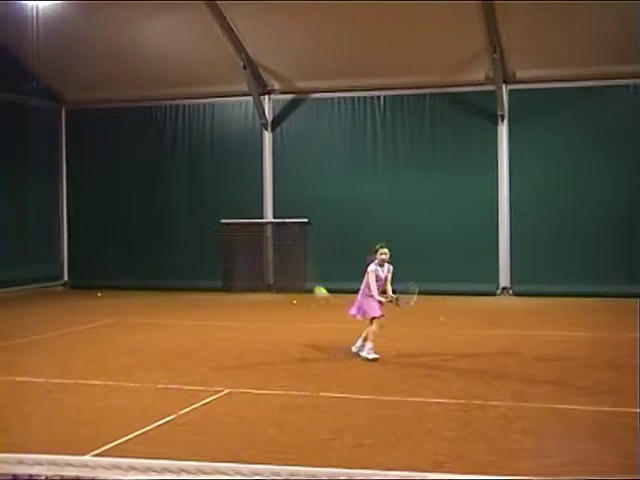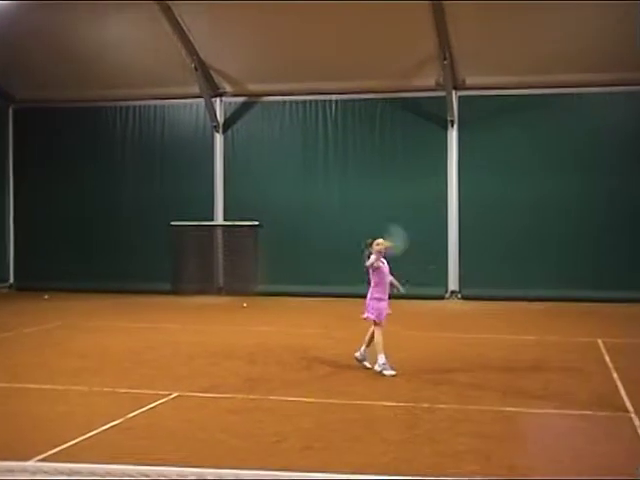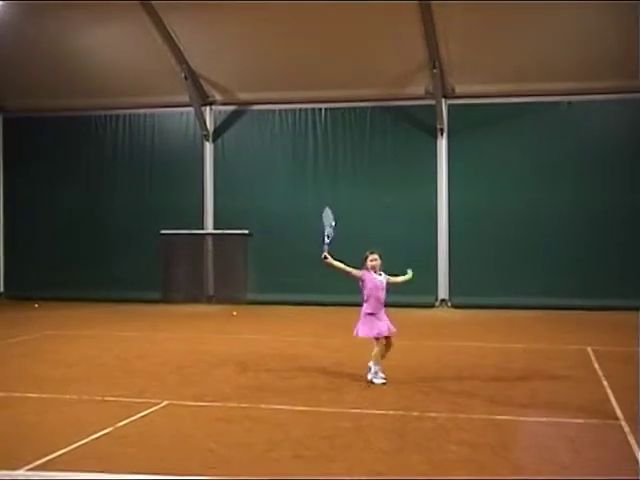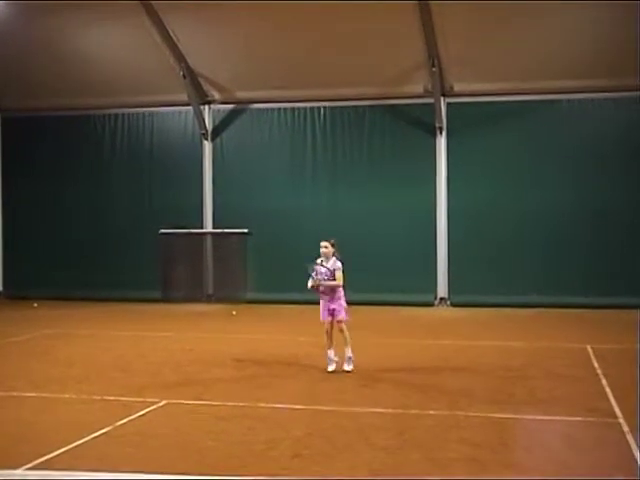
dt=0.7s
person 1, frame 1
left shoulder: (389, 268)
right shoulder: (372, 268)
left elbow: (387, 284)
right elbow: (372, 285)
left wrist: (390, 294)
right wrist: (377, 297)
left hip: (373, 299)
right hip: (366, 297)
left knee: (374, 324)
right knee: (376, 320)
left ankle: (358, 346)
right ankle: (368, 349)
person 1, frame 2
left shoulder: (383, 261)
right shoulder: (374, 260)
right elbow: (370, 263)
left wrist: (397, 285)
right wrist: (375, 258)
left hip: (382, 299)
right hip: (375, 299)
left knee: (375, 328)
right knee: (378, 329)
left ankle: (361, 353)
right ankle: (381, 363)
person 1, frame 3
left shoulder: (383, 277)
right shoulder: (363, 274)
left elbow: (395, 280)
right elbow: (346, 268)
left wrist: (408, 276)
right wrist: (330, 260)
left hip: (380, 314)
right hip: (368, 314)
left knee: (389, 342)
right knee: (379, 342)
left ankle: (374, 366)
right ankle: (372, 372)
person 1, frame 4
left shoulder: (337, 264)
right shoulder: (318, 263)
left elbow: (340, 283)
right elbow: (313, 278)
left wrist: (324, 283)
right wrist: (311, 283)
left hip: (337, 299)
right hip: (325, 299)
left knee: (341, 327)
right knee: (328, 329)
left ankle: (349, 357)
right ankle: (331, 357)
